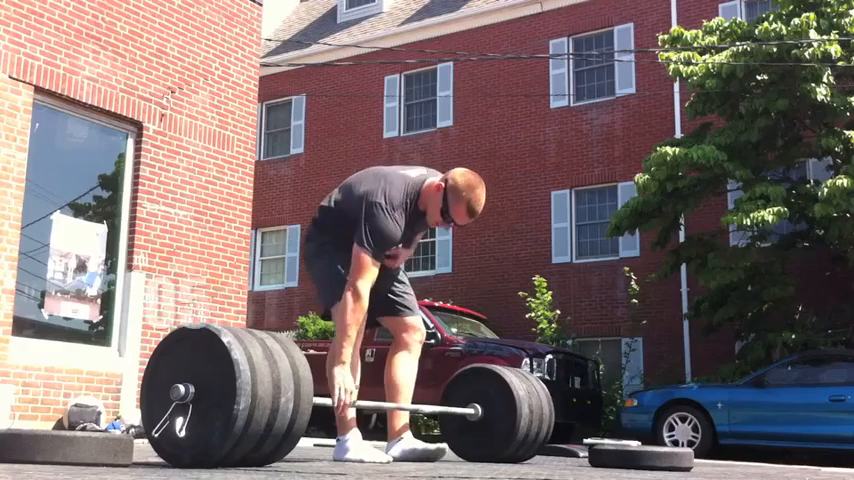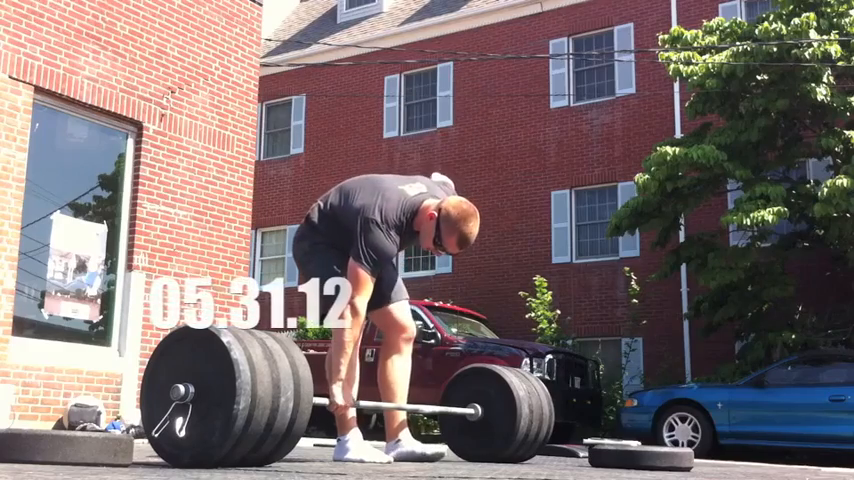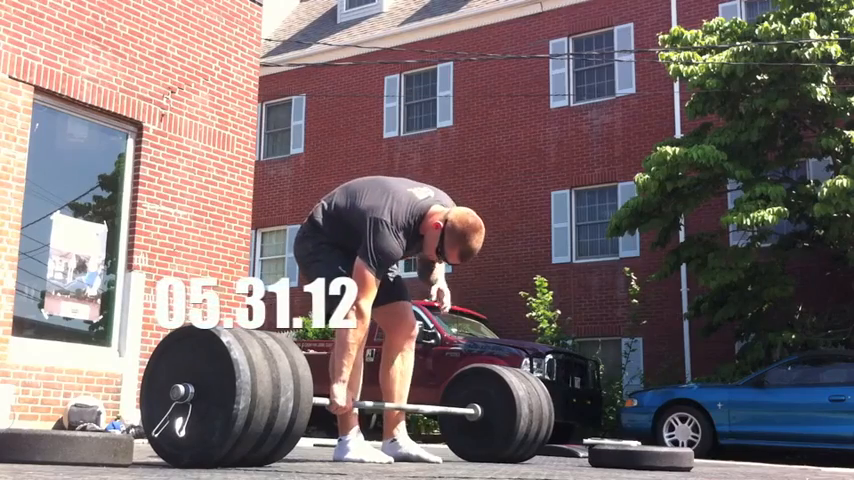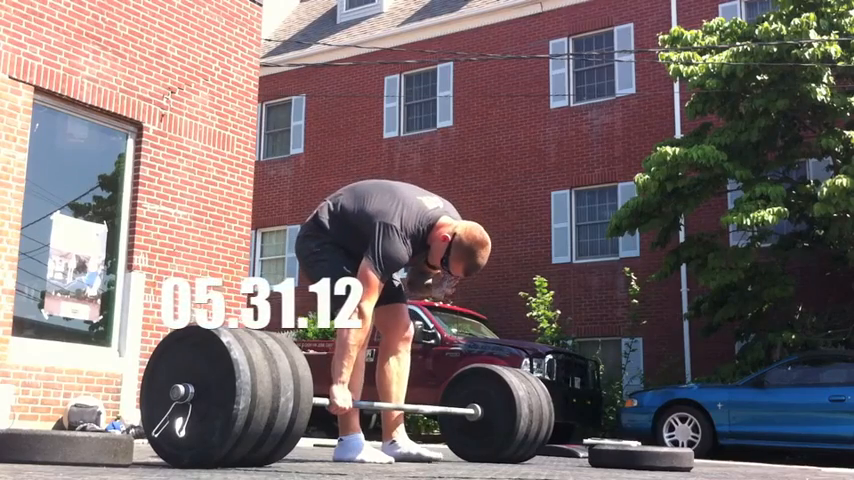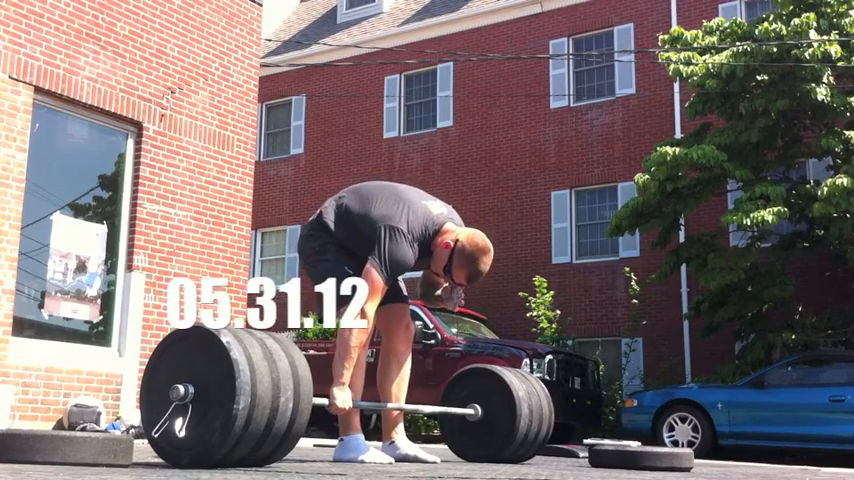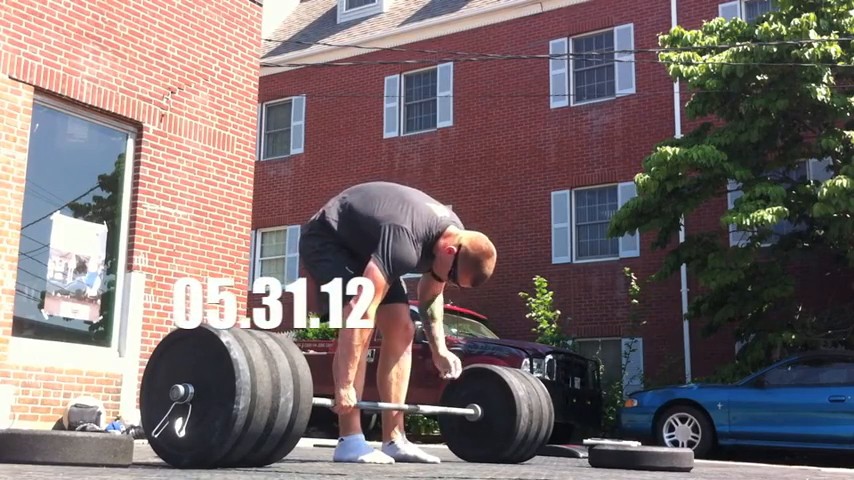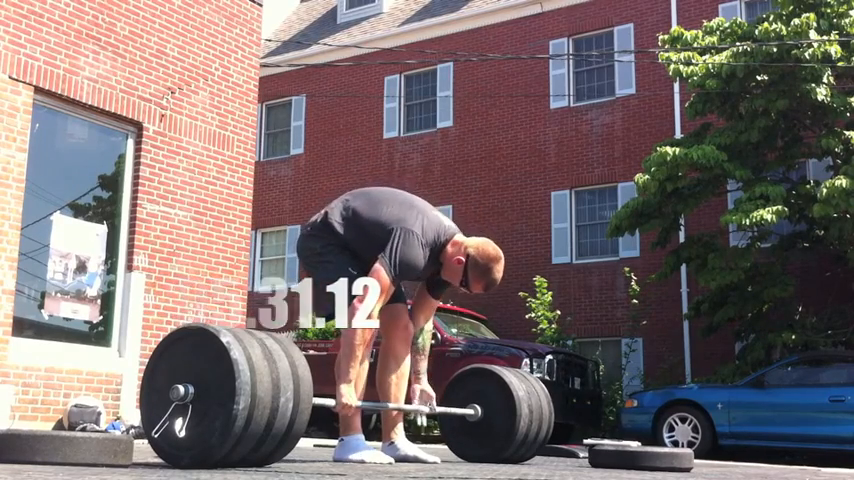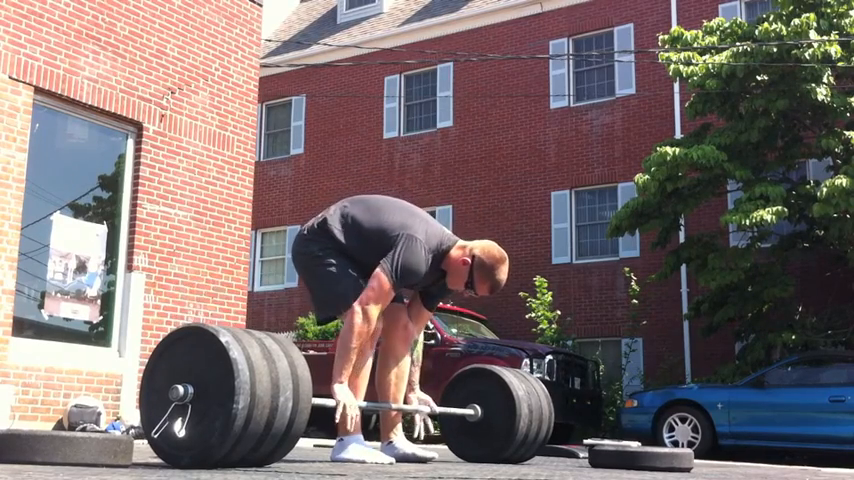
dt=0.4s
person 1, frame 1
left shoulder: (440, 200)
right shoulder: (387, 208)
right elbow: (358, 289)
left wrist: (406, 249)
right wrist: (341, 364)
left hip: (379, 255)
right hip: (330, 242)
left knee: (412, 331)
right knee: (352, 327)
left ankle: (399, 439)
right ankle: (348, 441)
person 1, frame 2
left shoulder: (445, 202)
right shoulder: (381, 227)
right elbow: (355, 306)
right wrist: (338, 382)
left hip: (361, 246)
right hip: (321, 242)
left knee: (403, 330)
right knee: (348, 324)
left ankle: (398, 439)
right ankle: (349, 440)
person 1, frame 3
left shoulder: (450, 215)
right shoulder: (388, 229)
left elbow: (430, 262)
right elbow: (360, 307)
left wrist: (438, 281)
right wrist: (340, 383)
left hip: (362, 247)
right hip: (323, 242)
left knee: (405, 329)
right knee: (352, 322)
left ankle: (395, 438)
right ankle: (349, 441)
person 1, frame 4
left shoulder: (454, 226)
right shoulder: (395, 236)
left elbow: (416, 282)
right elbow: (361, 310)
left wrist: (436, 282)
right wrist: (340, 384)
left hip: (362, 245)
right hip: (323, 241)
left knee: (401, 332)
right knee: (357, 325)
left ankle: (394, 439)
right ankle: (349, 441)
person 1, frame 5
left shoulder: (457, 234)
right shoulder: (401, 240)
left elbow: (427, 291)
right elbow: (363, 311)
left wrist: (445, 296)
right wrist: (340, 385)
left hip: (364, 245)
right hip: (326, 240)
left knee: (402, 331)
right knee: (361, 323)
left ankle: (394, 440)
right ankle: (350, 441)
person 1, frame 6
left shoulder: (458, 238)
right shoulder: (404, 240)
left elbow: (429, 296)
right elbow: (361, 309)
left wrist: (439, 348)
right wrist: (344, 384)
left hip: (365, 246)
right hip: (327, 240)
left knee: (402, 331)
right knee: (361, 323)
left ankle: (394, 440)
right ankle: (350, 441)
person 1, frame 7
left shoulder: (450, 251)
right shoulder: (413, 246)
left elbow: (421, 320)
right elbow: (364, 309)
left wrist: (420, 379)
right wrist: (346, 383)
left hip: (364, 249)
right hip: (326, 241)
left knee: (400, 331)
right knee: (366, 326)
left ankle: (394, 440)
right ankle: (350, 441)
person 1, frame 8
left shoulder: (443, 270)
right shoulder: (416, 252)
left elbow: (413, 331)
right elbow: (364, 312)
left wrist: (413, 390)
right wrist: (339, 383)
left hip: (357, 253)
right hip: (321, 245)
left knee: (400, 330)
right knee: (370, 327)
left ankle: (392, 440)
right ankle: (348, 441)
